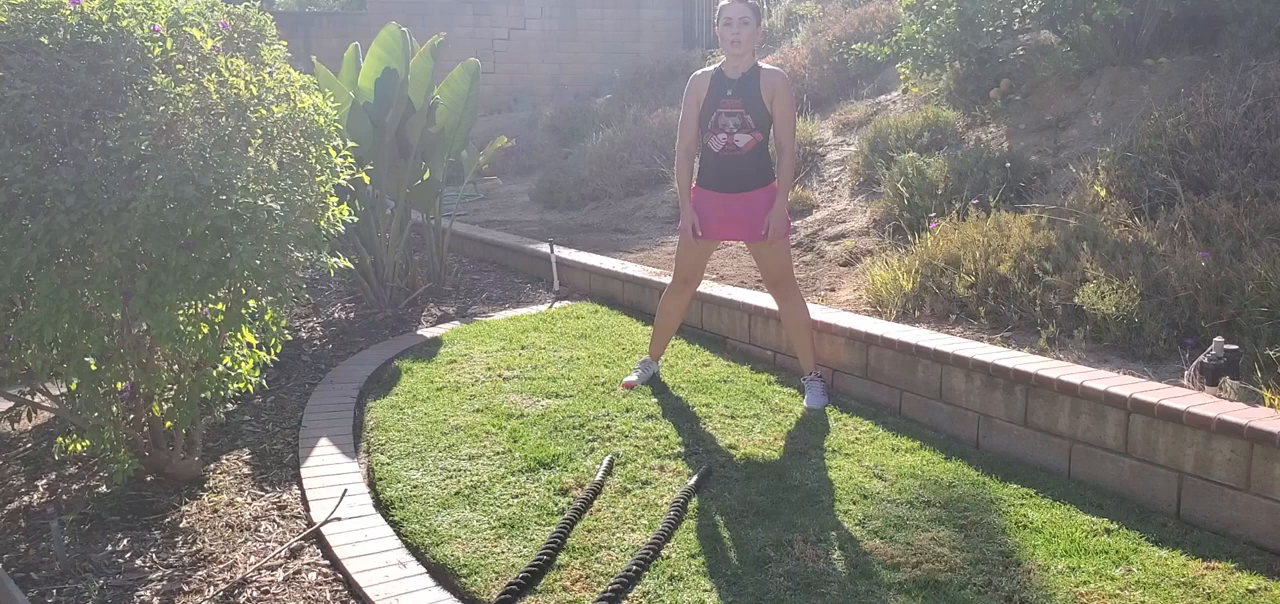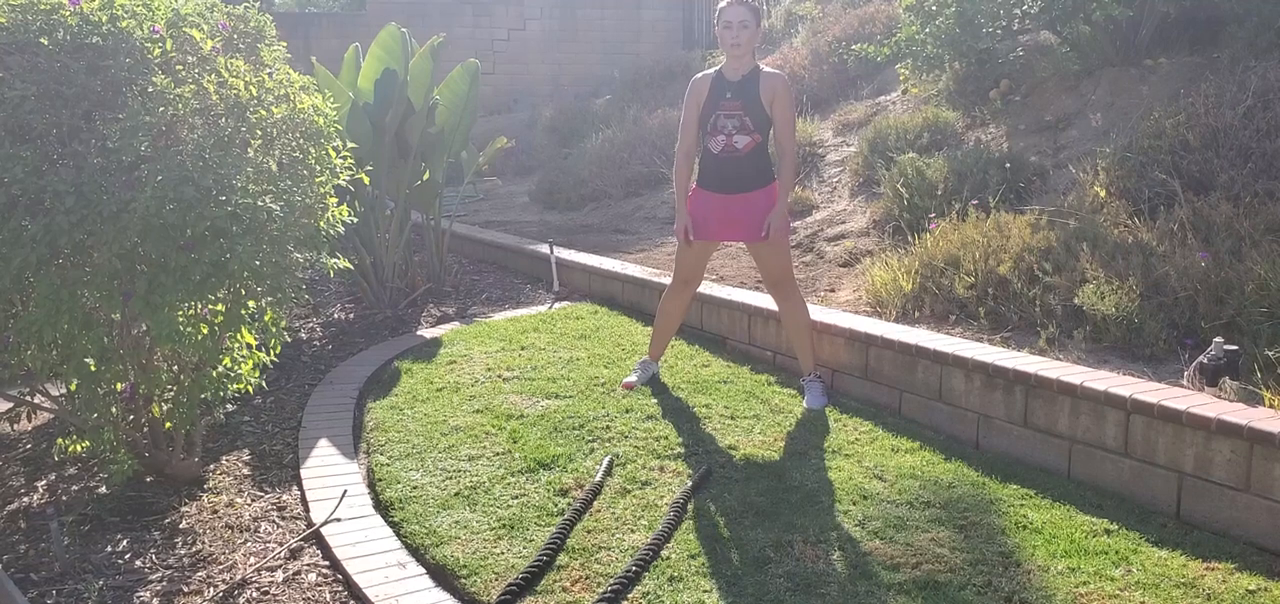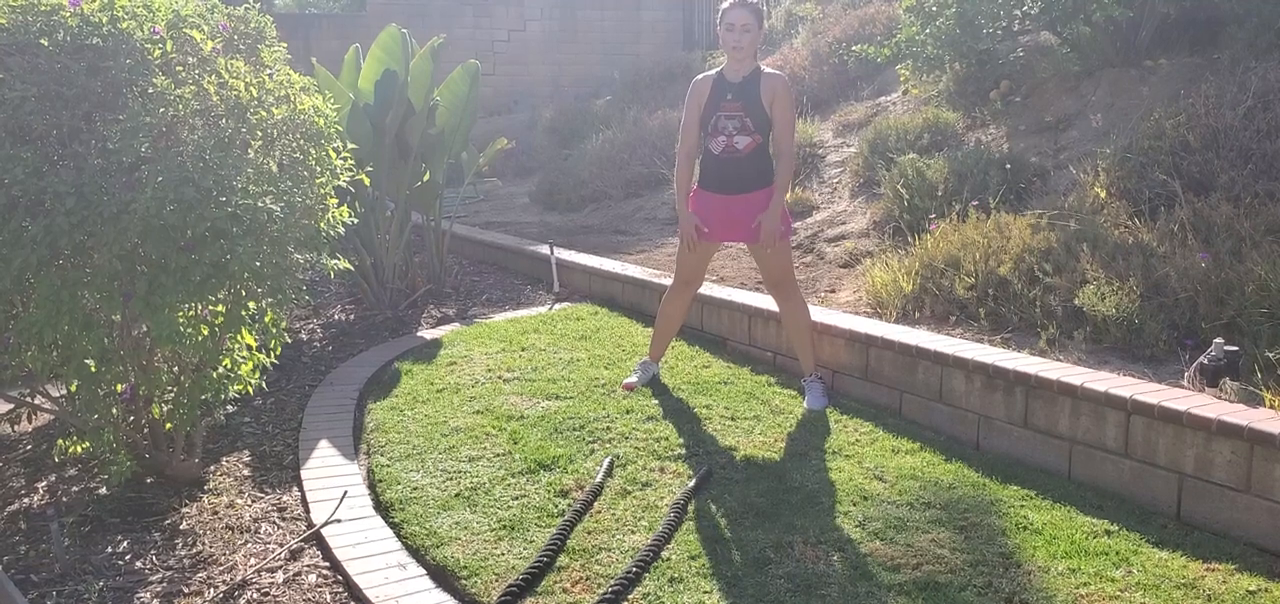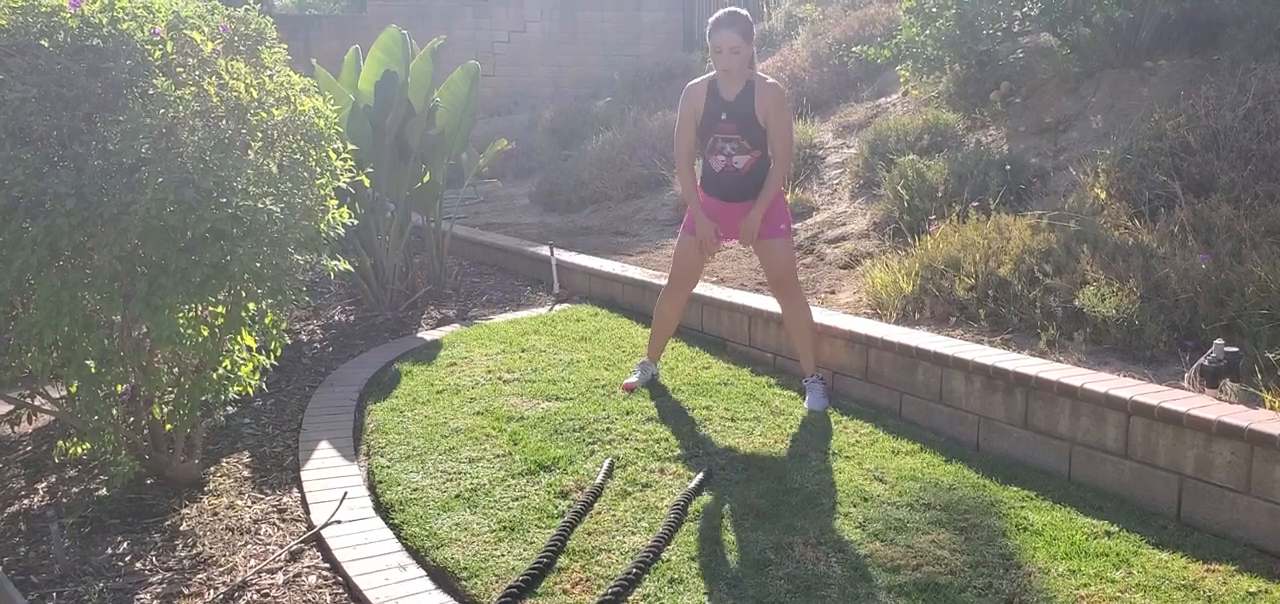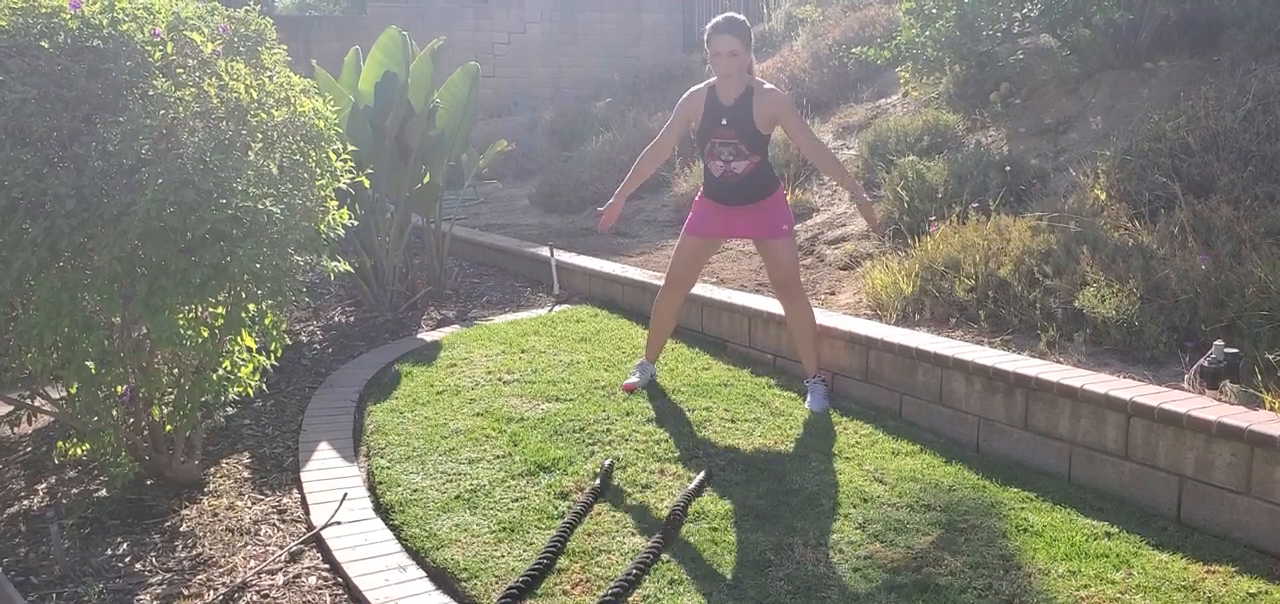
dt=0.7s
person 1, frame 1
left shoulder: (774, 81)
right shoulder: (700, 82)
left elbow: (786, 149)
right elbow: (685, 149)
left wrist: (780, 206)
right wrist: (686, 207)
left hip: (758, 198)
right hip: (708, 197)
left knee: (783, 286)
right knee: (682, 282)
left ankle: (812, 376)
right ankle: (650, 361)
person 1, frame 2
left shoulder: (773, 83)
right shoulder: (701, 84)
left elbow: (787, 151)
right elbow: (685, 150)
left wrist: (780, 208)
right wrist: (681, 209)
left hip: (758, 199)
right hip: (707, 198)
left knee: (783, 286)
right knee: (682, 282)
left ankle: (811, 377)
right ankle: (650, 362)
person 1, frame 3
left shoulder: (774, 84)
right shoulder: (702, 85)
left elbow: (785, 152)
right elbow: (686, 151)
left wrist: (775, 209)
right wrist: (683, 210)
left hip: (758, 200)
right hip: (708, 199)
left knee: (784, 287)
right knee: (683, 284)
left ankle: (812, 377)
right ankle: (650, 362)
person 1, frame 4
left shoulder: (769, 93)
right shoulder: (695, 93)
left elbow: (781, 160)
right elbow: (684, 159)
left wrist: (757, 213)
right wrist: (698, 215)
left hip: (761, 203)
right hip: (711, 203)
left knee: (786, 287)
right knee: (677, 284)
left ankle: (813, 378)
right ankle: (649, 363)
person 1, frame 5
left shoulder: (769, 99)
right shoulder: (696, 99)
left elbow: (813, 148)
right elbow: (659, 149)
left wrist: (857, 193)
right wrist: (620, 196)
left hip: (764, 204)
right hip: (712, 205)
left knee: (789, 289)
right knee: (673, 285)
left ankle: (815, 379)
right ankle: (647, 364)
